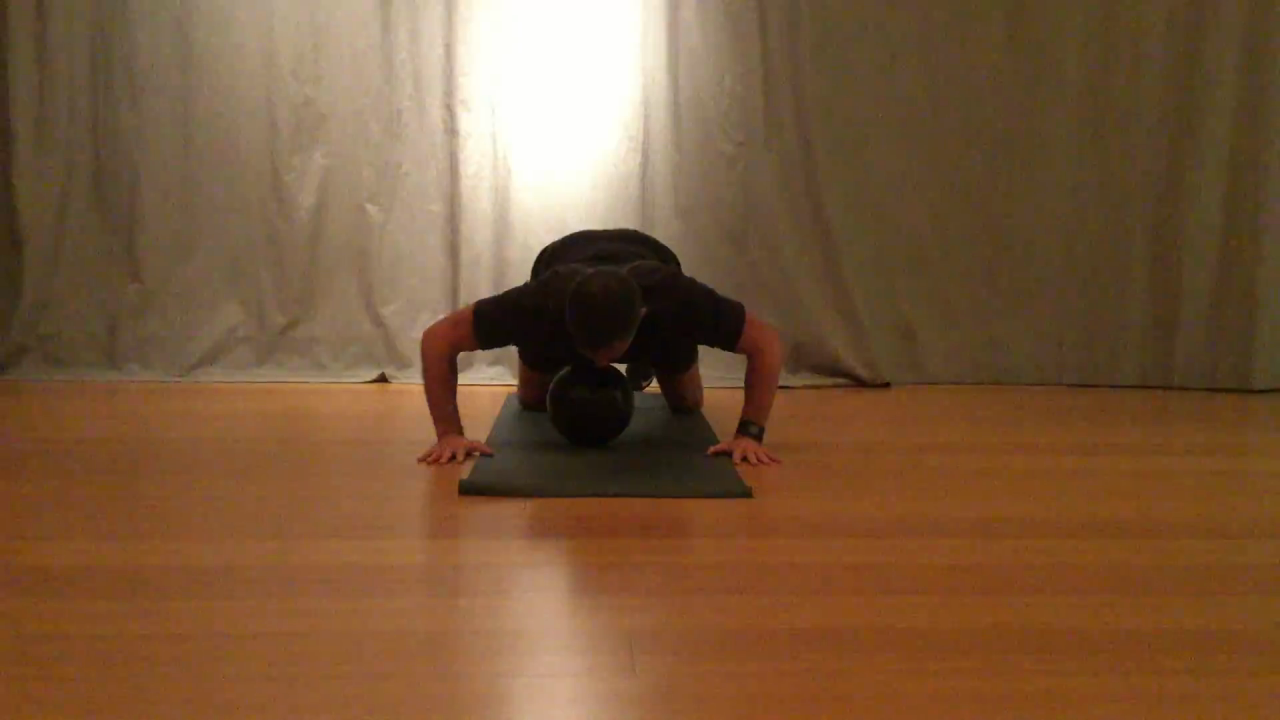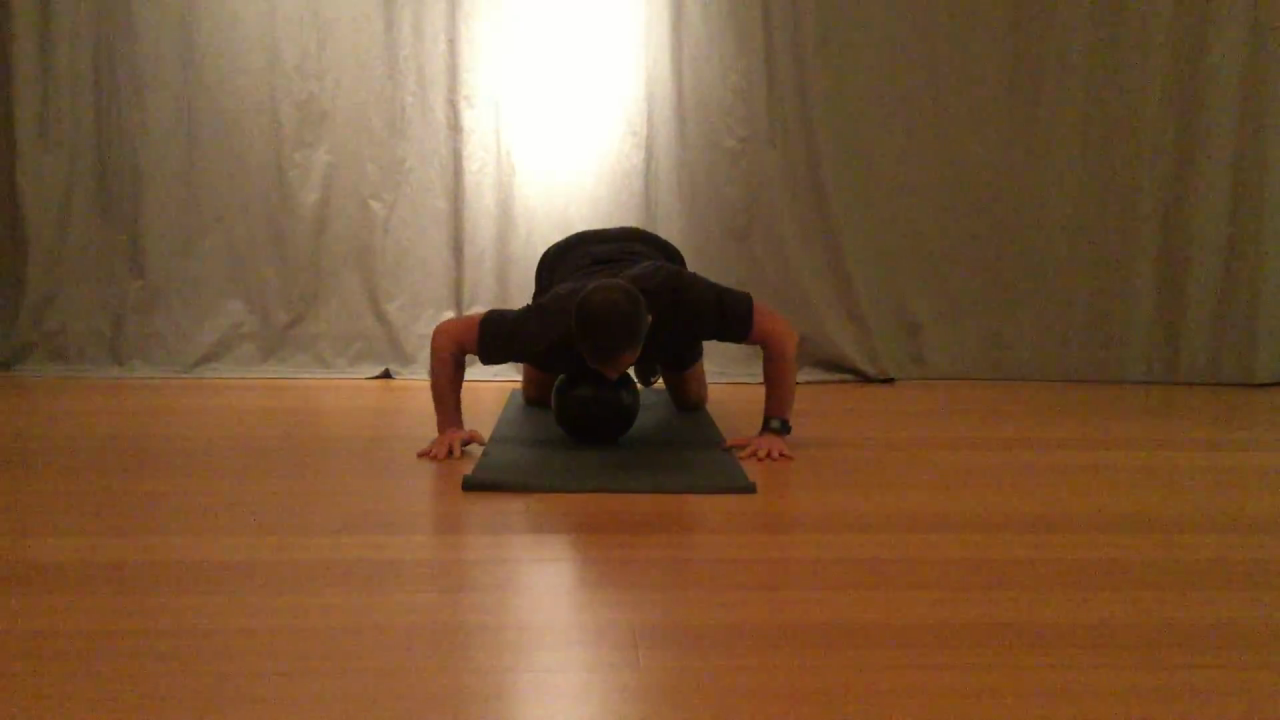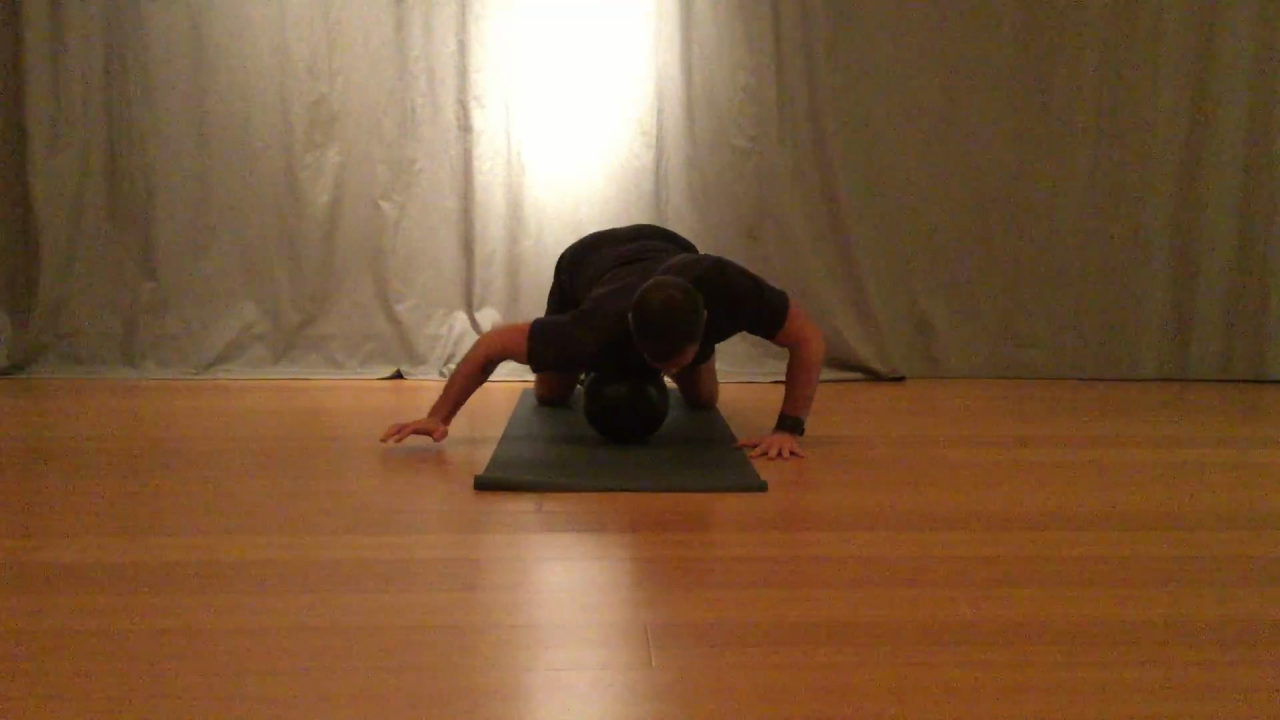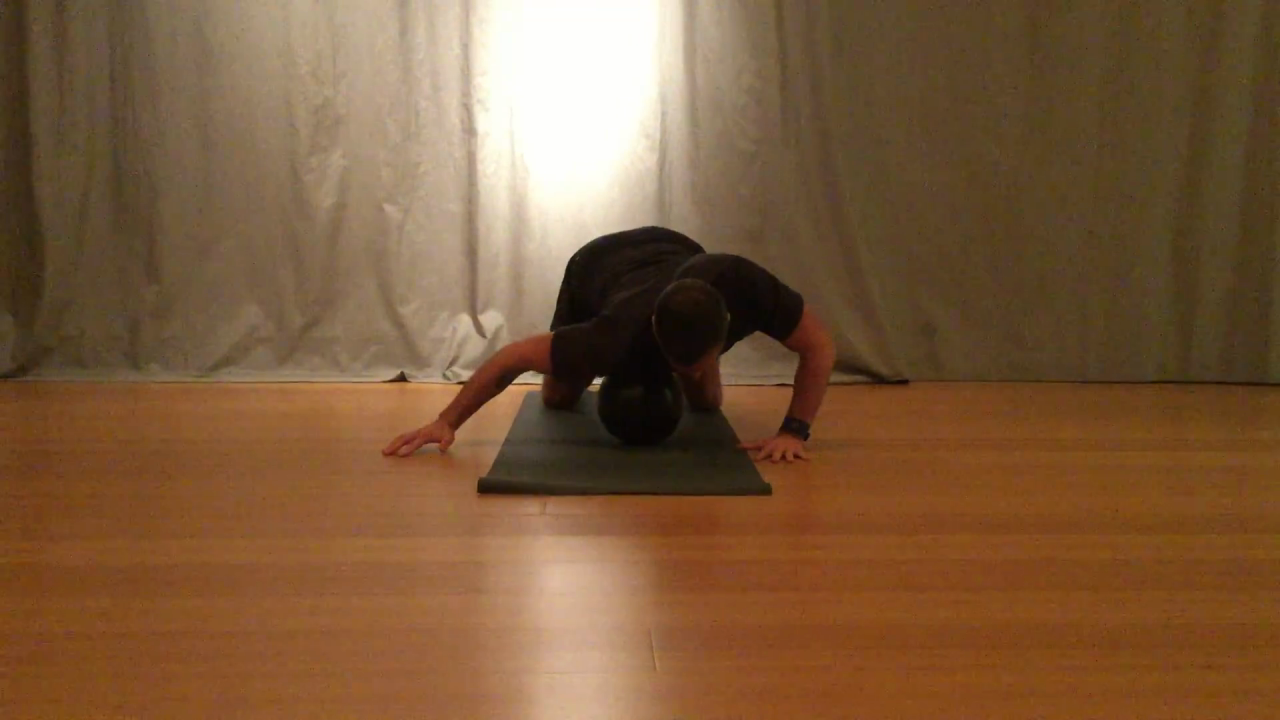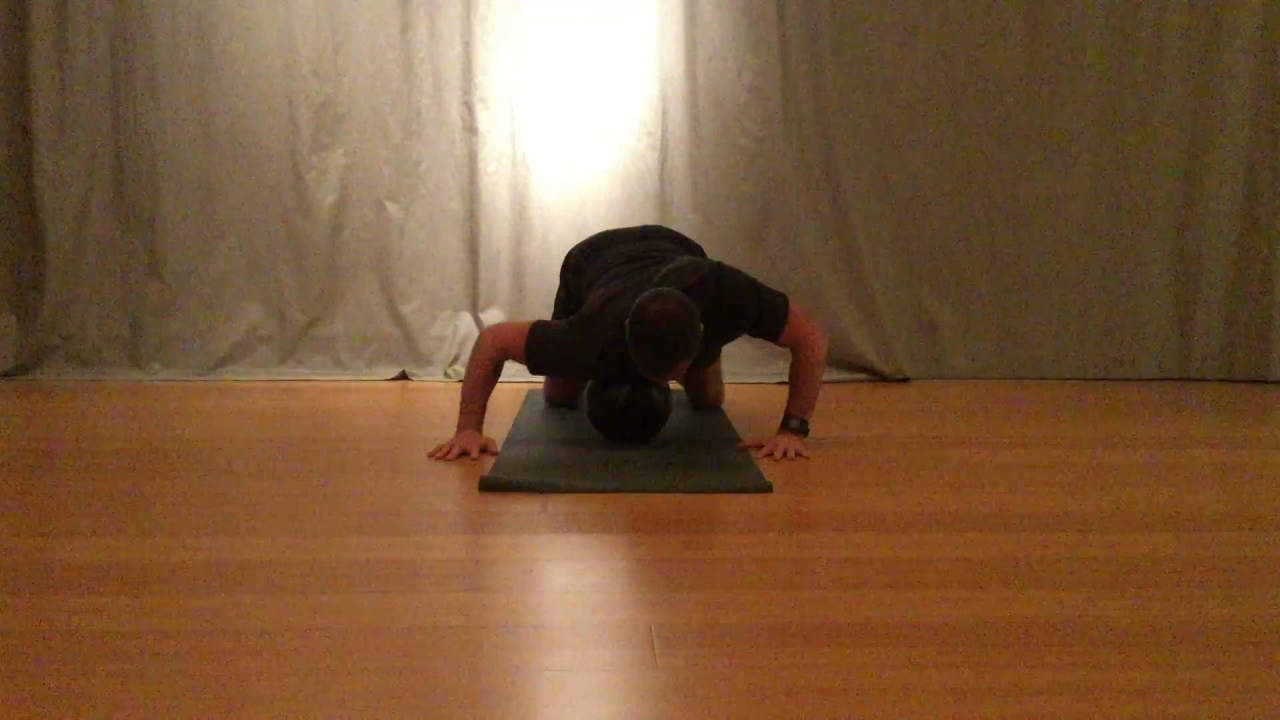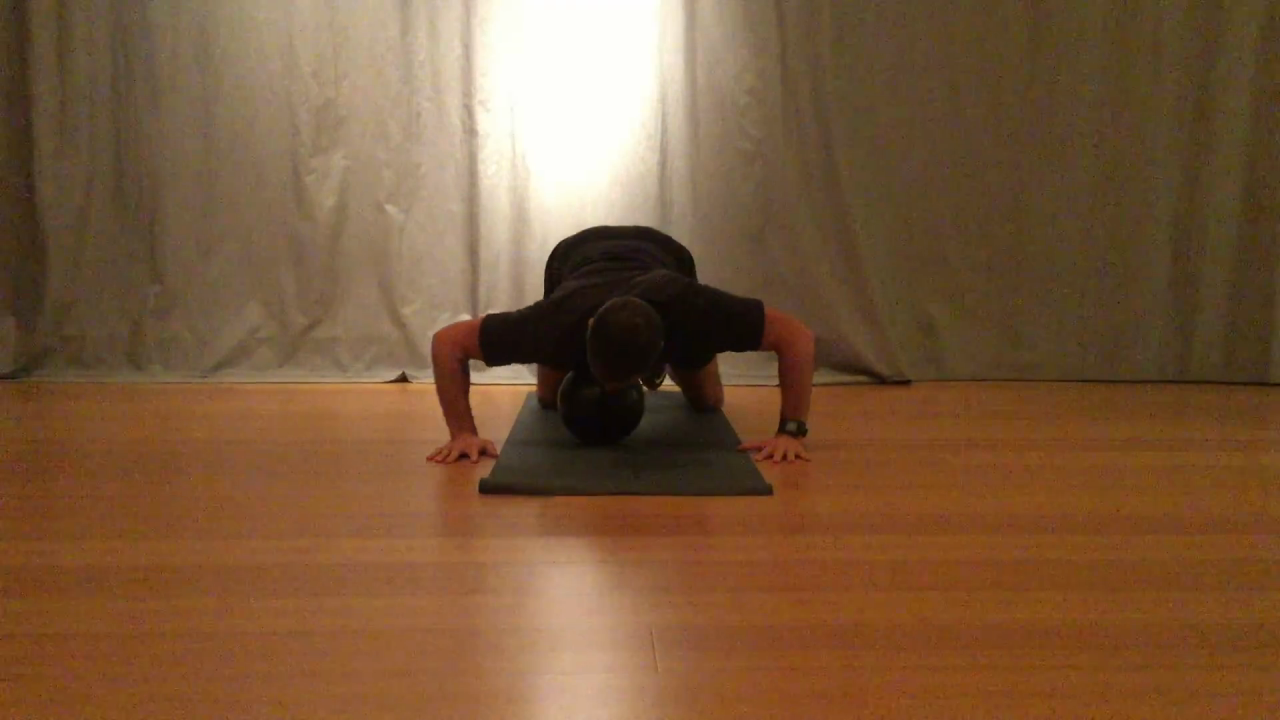
dt=0.7s
person 1, frame 1
left shoulder: (674, 296)
right shoulder: (541, 302)
left elbow: (767, 345)
right elbow: (437, 339)
left wrist: (749, 432)
right wrist: (449, 433)
left knee: (687, 403)
right knee: (532, 400)
left ankle: (644, 364)
person 1, frame 2
left shoulder: (679, 296)
right shoulder: (550, 324)
left elbow: (781, 336)
right elbow: (446, 336)
left wrist: (774, 429)
right wrist: (449, 426)
left hip: (651, 255)
left knee: (692, 399)
right knee: (537, 395)
left ankle: (654, 364)
person 1, frame 3
left shoulder: (723, 287)
right shoulder: (597, 327)
left elbow: (809, 341)
right elbow: (491, 343)
left wrist: (788, 427)
right wrist: (438, 416)
left hip: (667, 252)
right hip: (584, 264)
left knee: (703, 397)
right knee: (551, 394)
right ankle: (587, 365)
person 1, frame 4
left shoulder: (742, 285)
right shoulder: (622, 333)
left elbow: (819, 346)
right elbow: (514, 355)
left wrist: (793, 431)
right wrist: (446, 422)
left hip: (673, 253)
right hip: (595, 267)
left knee: (707, 401)
right knee: (557, 398)
right ankle: (597, 362)
person 1, frame 5
left shoulder: (720, 291)
right shoulder: (595, 338)
left elbow: (812, 339)
right elbow: (491, 340)
left wrist: (793, 428)
right wrist: (469, 428)
left hip: (674, 254)
right hip: (591, 262)
left knee: (709, 399)
right knee: (559, 397)
person 1, frame 6
left shoulder: (688, 308)
right shoulder: (559, 323)
left elbow: (797, 338)
right elbow: (446, 341)
left wrist: (791, 431)
right wrist: (462, 432)
left hip: (662, 256)
left knee: (708, 400)
right knee: (550, 399)
left ankle: (668, 367)
